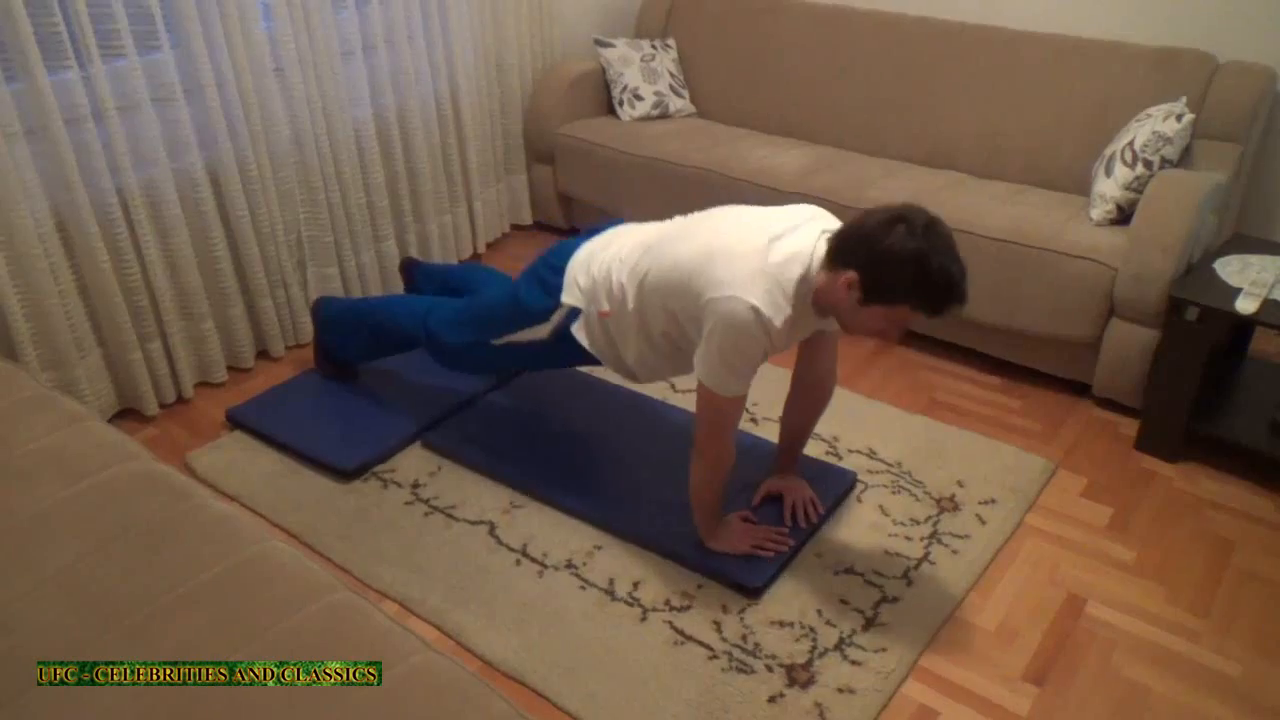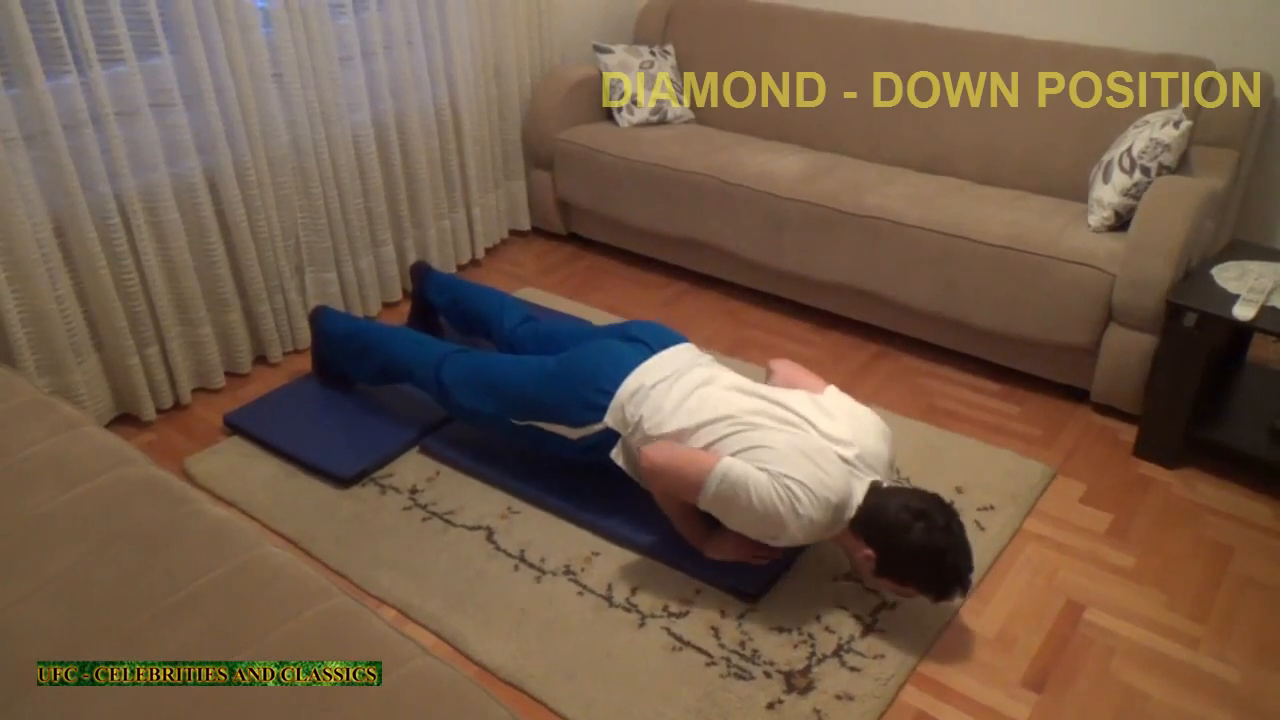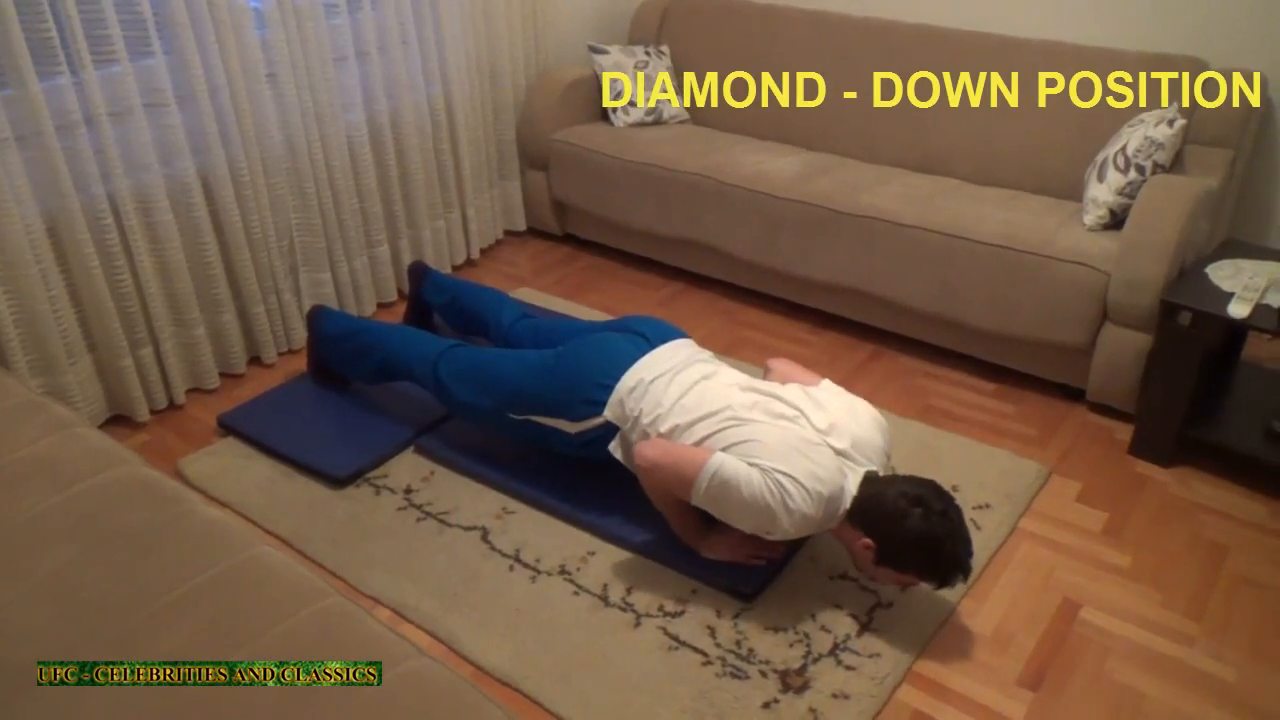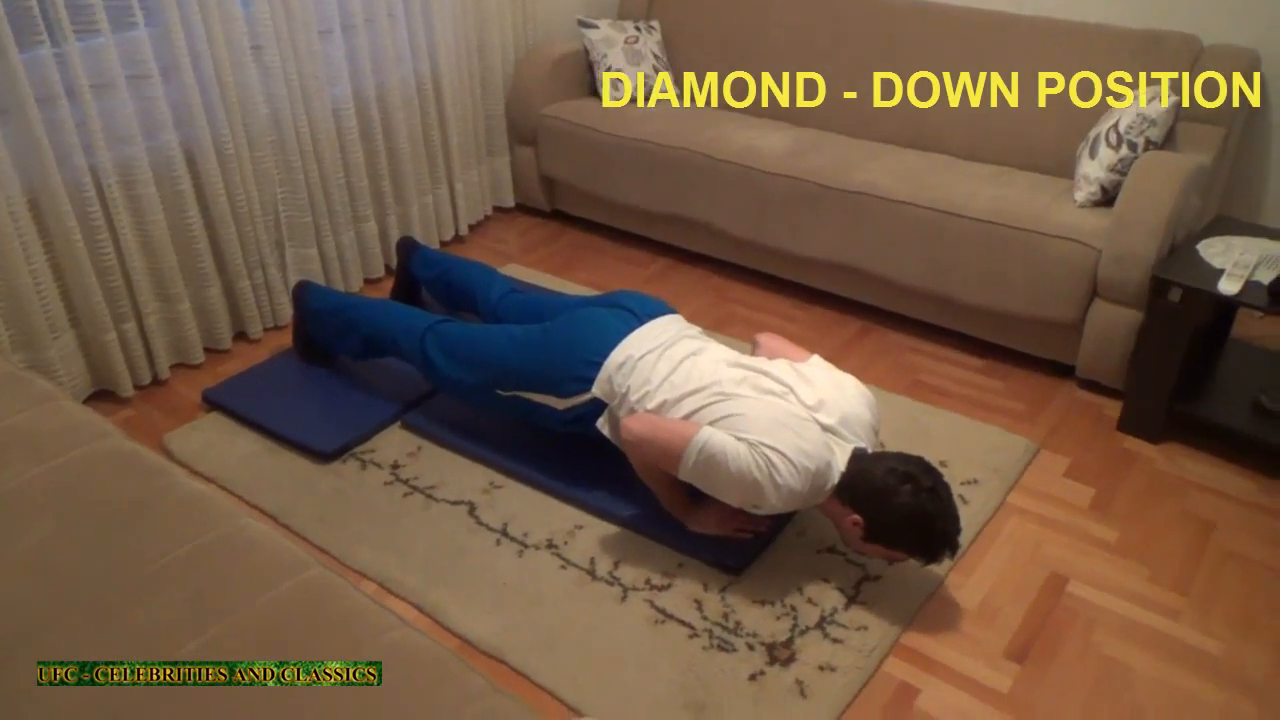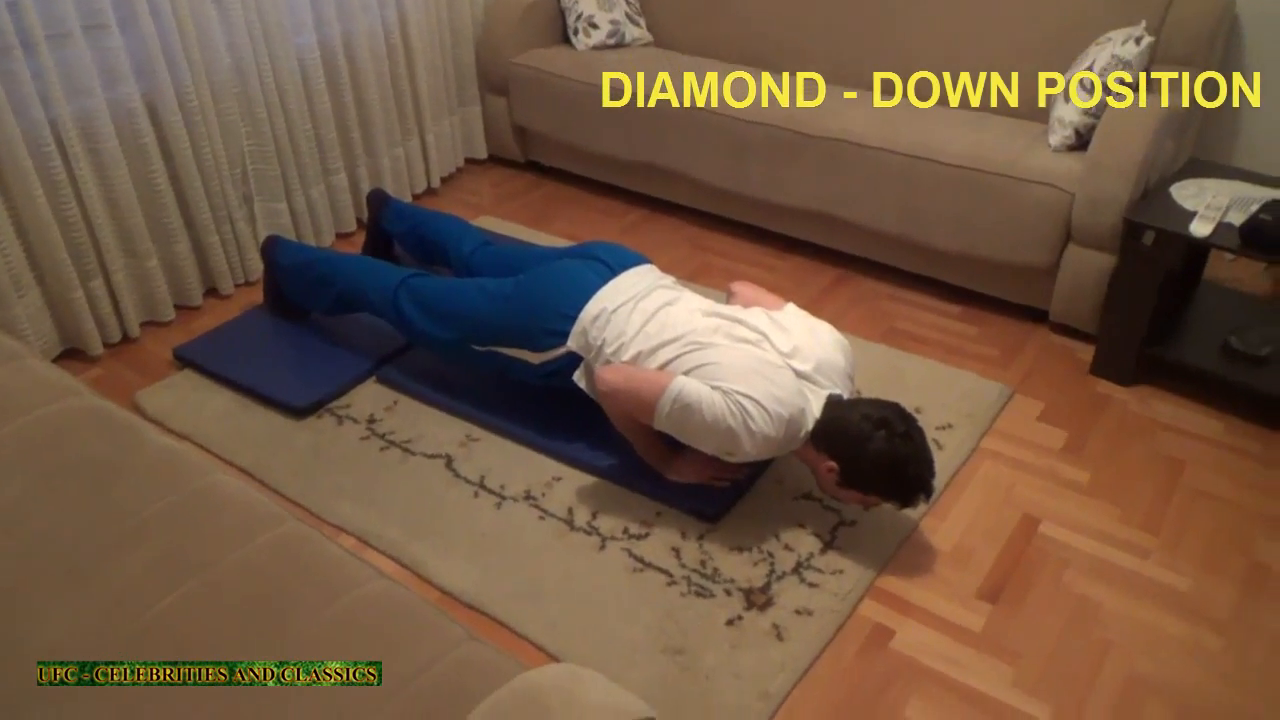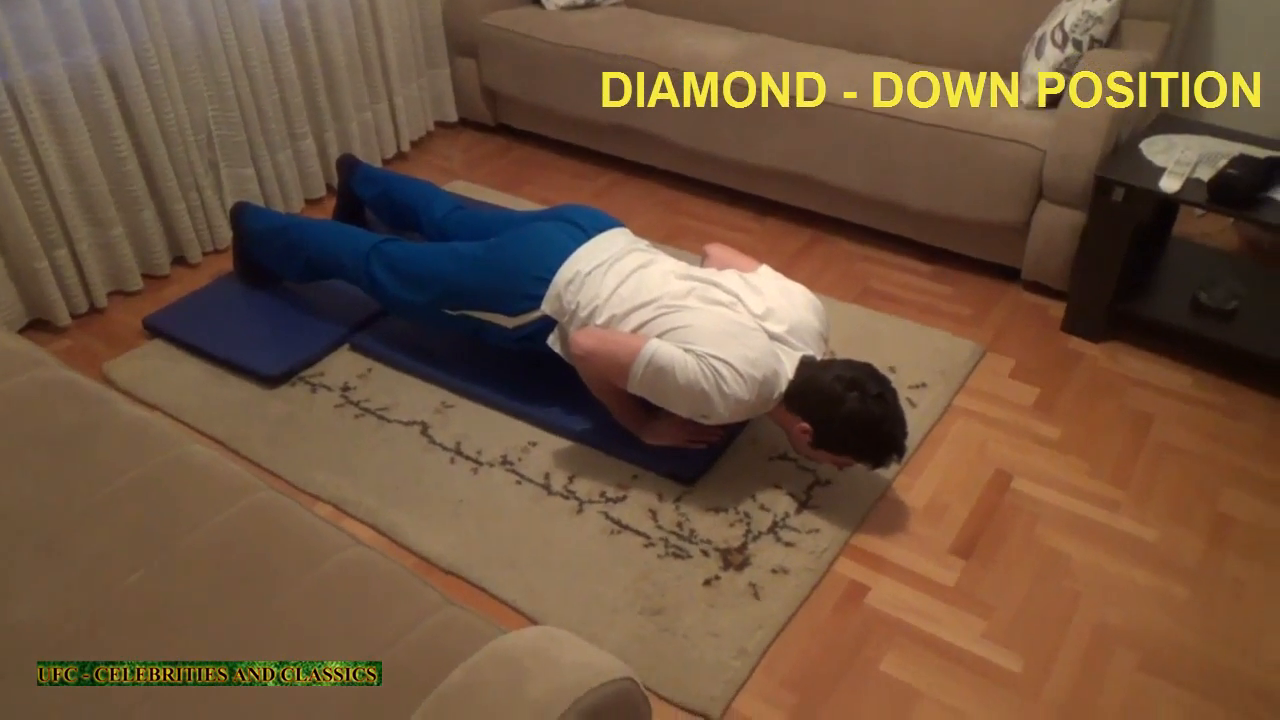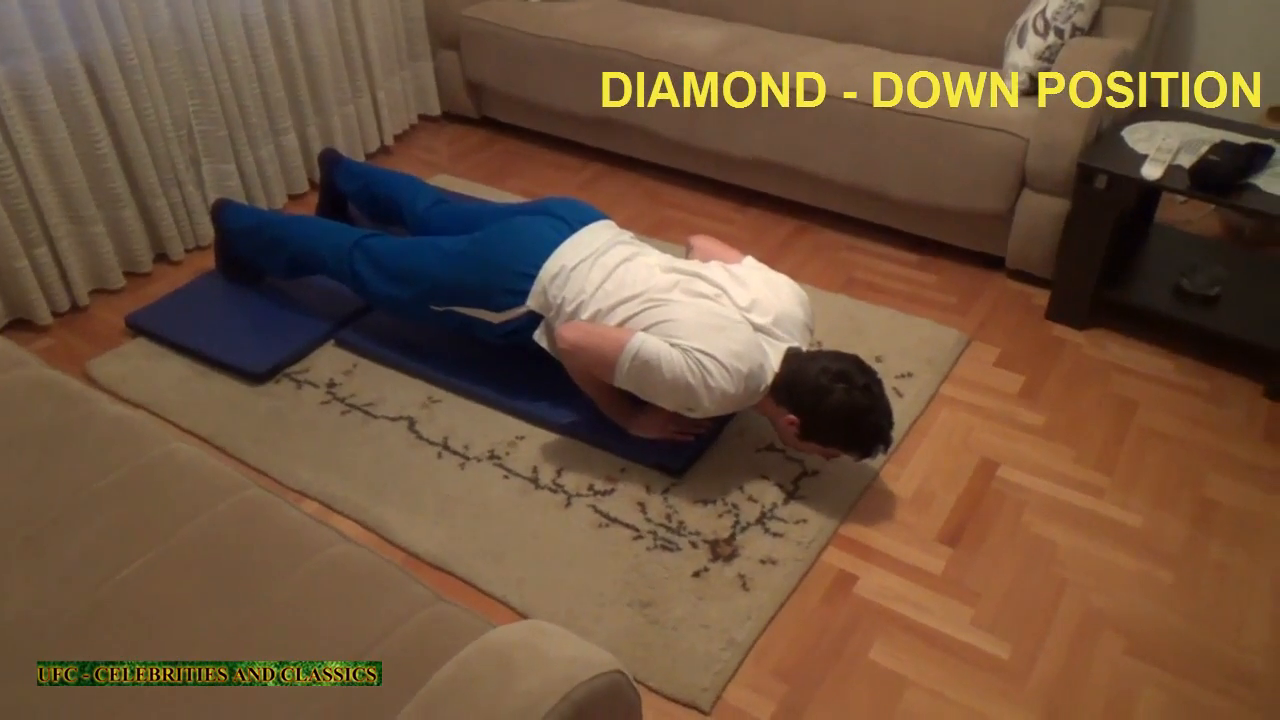
dt=0.7s
person 1, frame 1
left shoulder: (842, 248)
right shoulder: (750, 302)
left elbow: (818, 361)
right elbow: (713, 435)
left wrist: (786, 470)
right wrist: (713, 531)
left hip: (622, 251)
right hip: (579, 298)
left knee: (487, 302)
right knee: (451, 338)
left ankle: (427, 277)
right ankle: (338, 324)
person 1, frame 2
left shoulder: (873, 439)
right shoulder: (792, 509)
left elbow: (782, 366)
right elbow: (655, 461)
right wrist: (707, 540)
left hip: (659, 355)
right hip: (607, 403)
left knee: (525, 333)
right knee: (458, 377)
left ankle: (434, 288)
right ankle: (338, 334)
person 1, frame 3
left shoulder: (869, 432)
right shoulder: (787, 502)
left elbow: (781, 364)
right elbow: (652, 459)
right wrist: (703, 539)
left hip: (658, 350)
right hip: (603, 397)
left knee: (520, 329)
right knee: (456, 374)
left ankle: (430, 287)
right ankle: (334, 334)
person 1, frame 4
left shoulder: (859, 407)
right shoulder: (776, 477)
left elbow: (769, 338)
right elbow: (637, 431)
right wrist: (691, 514)
left hip: (648, 326)
right hip: (593, 372)
left knee: (509, 305)
right knee: (443, 349)
left ankle: (420, 261)
right ankle: (321, 308)
person 1, frame 5
left shoulder: (833, 353)
right shoulder: (752, 424)
left elbow: (743, 288)
right elbow: (614, 384)
right wrist: (668, 464)
left hip: (622, 277)
right hip: (570, 324)
left knee: (482, 258)
right knee: (419, 306)
left ankle: (391, 215)
right ankle: (291, 265)
person 1, frame 6
left shoulder: (807, 315)
right shoulder: (724, 387)
left elbow: (717, 251)
right elbow: (587, 346)
right wrist: (643, 426)
left hip: (595, 239)
right hip: (544, 284)
left knee: (453, 221)
right knee: (390, 270)
left ankle: (361, 180)
right ankle: (261, 230)
person 1, frame 7
left shoulder: (791, 305)
right shoulder: (711, 380)
left elbow: (701, 243)
right elbow: (573, 340)
right wrist: (630, 418)
left hip: (580, 232)
right hip: (528, 279)
left knee: (436, 215)
right knee: (376, 266)
left ankle: (344, 175)
right ankle: (243, 228)
